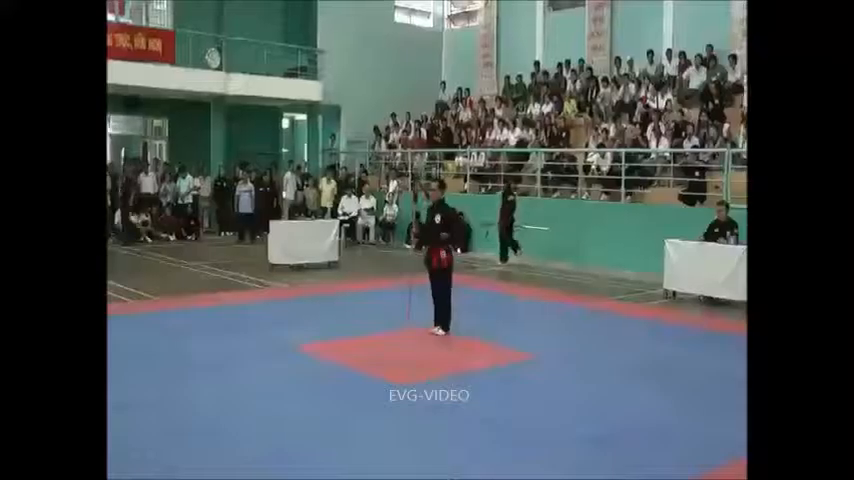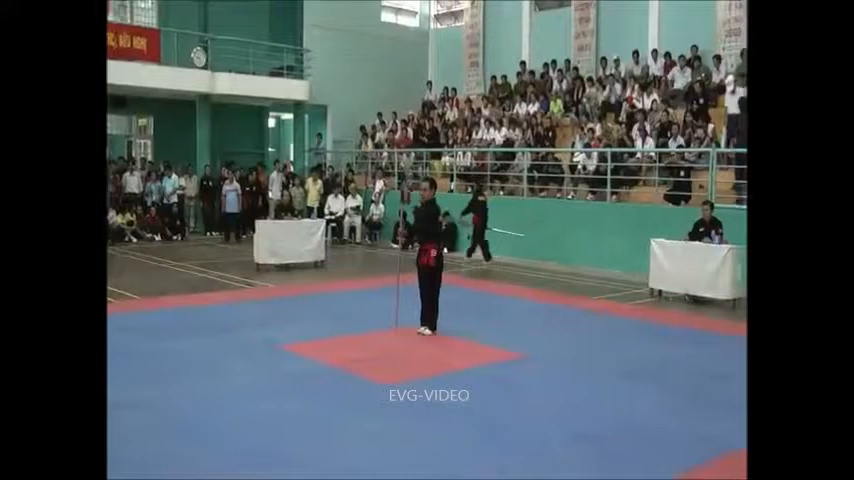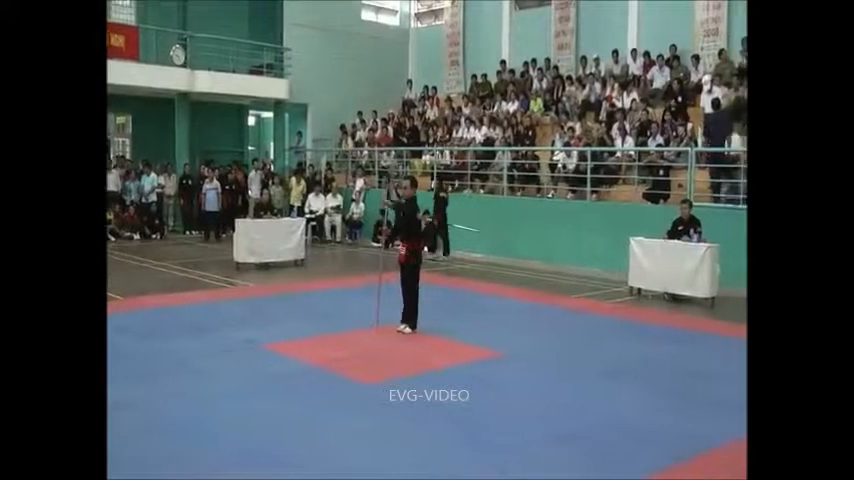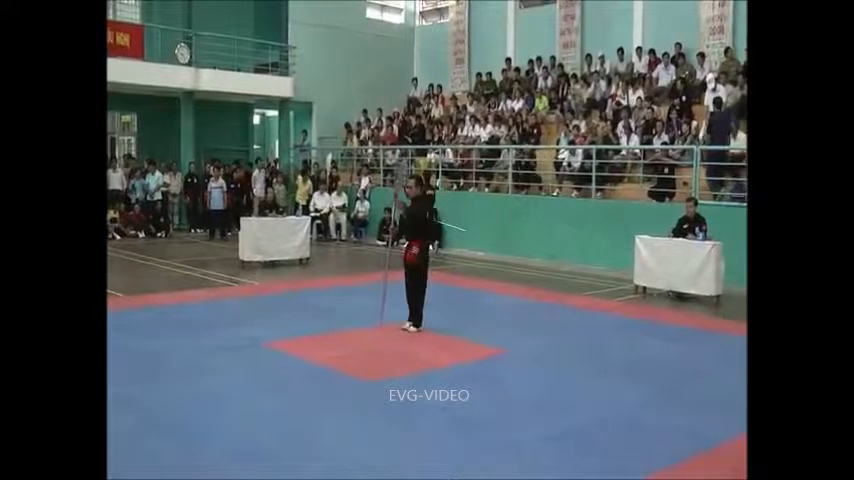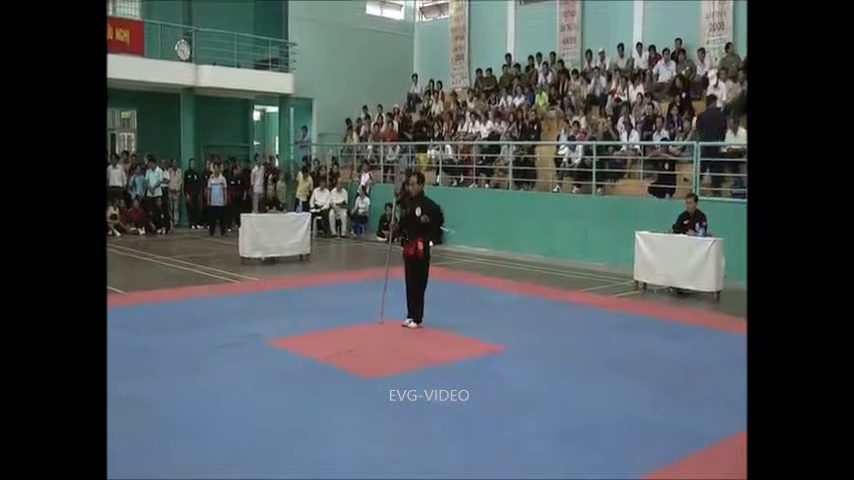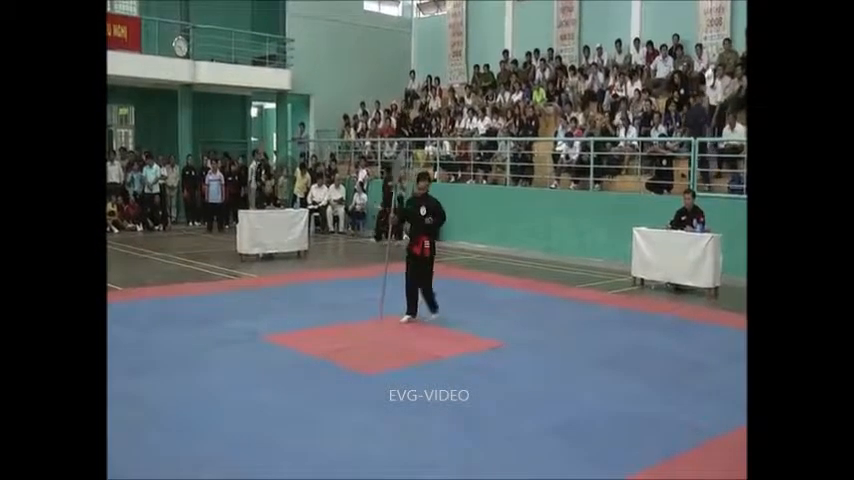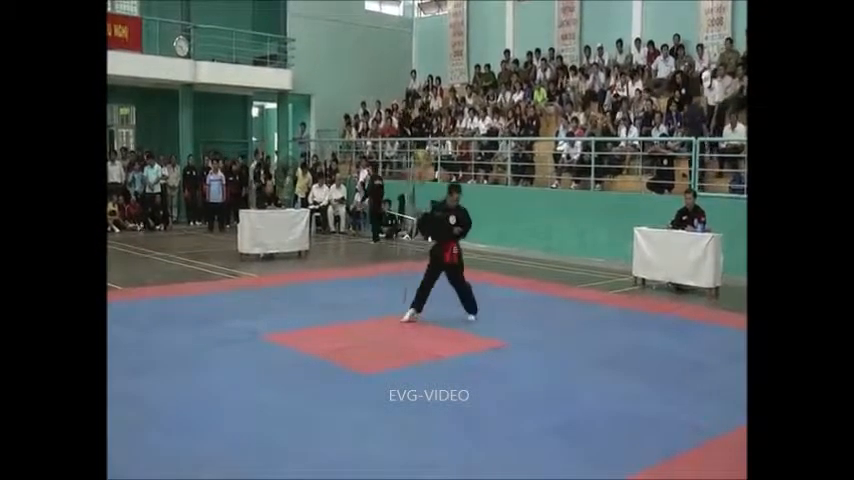
dt=0.4s
person 1, frame 1
left shoulder: (449, 212)
right shoulder: (430, 210)
left elbow: (457, 234)
left wrist: (448, 237)
right wrist: (418, 235)
left hip: (443, 254)
right hip: (431, 253)
left knee: (444, 290)
right knee: (436, 290)
left ankle: (444, 325)
right ankle: (438, 323)
person 1, frame 2
left shoulder: (433, 209)
right shoulder: (423, 209)
left elbow: (420, 224)
right wrist: (406, 235)
left hip: (433, 253)
right hip: (424, 251)
left knee: (431, 289)
right knee: (425, 289)
left ankle: (431, 325)
right ankle: (425, 323)
person 1, frame 3
left shoulder: (411, 207)
right shoulder: (406, 206)
left wrist: (391, 205)
right wrist: (390, 232)
left hip: (411, 251)
right hip: (408, 249)
left knee: (411, 287)
right knee: (407, 287)
left ankle: (411, 323)
right ankle: (406, 320)
person 1, frame 4
left shoulder: (422, 206)
right shoulder: (411, 206)
left wrist: (405, 211)
left hip: (419, 249)
right hip: (411, 248)
left knee: (418, 286)
right knee: (410, 285)
left ankle: (416, 322)
right ankle: (412, 319)
person 1, frame 5
left shoulder: (428, 204)
right shoulder: (408, 203)
left elbow: (439, 220)
left wrist: (428, 221)
right wrist: (398, 227)
left hip: (421, 246)
right hip: (409, 245)
left knee: (419, 283)
right knee: (410, 282)
left ankle: (417, 319)
right ankle: (411, 316)
person 1, frame 6
left shoulder: (433, 202)
right shoulder: (410, 202)
left elbow: (441, 218)
right elbow: (405, 217)
left wrist: (433, 222)
right wrist: (396, 219)
left hip: (426, 244)
right hip: (413, 243)
left knee: (424, 279)
right knee: (410, 279)
left ankle: (434, 308)
right ankle: (410, 312)
person 1, frame 7
left shoulder: (461, 212)
right shoulder: (437, 208)
left elbow: (468, 226)
right elbow: (429, 221)
left wrist: (461, 231)
right wrist: (421, 218)
left hip: (453, 250)
right hip: (438, 248)
left knee: (459, 282)
right knee: (427, 281)
left ankle: (472, 310)
right ankle: (414, 311)
